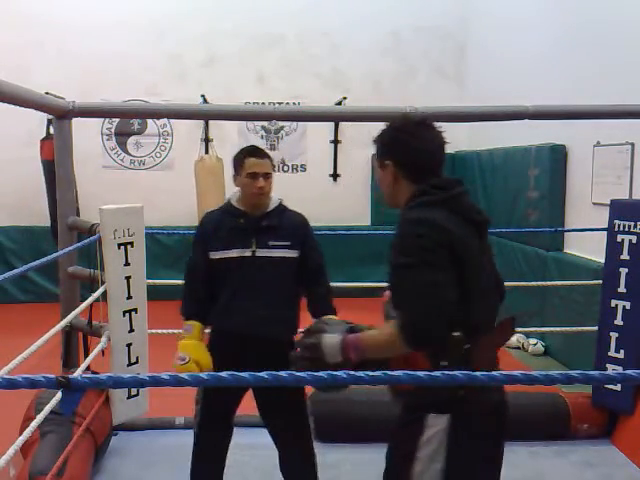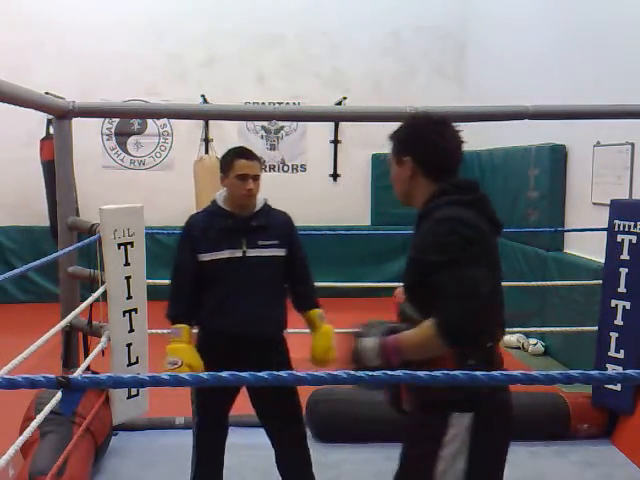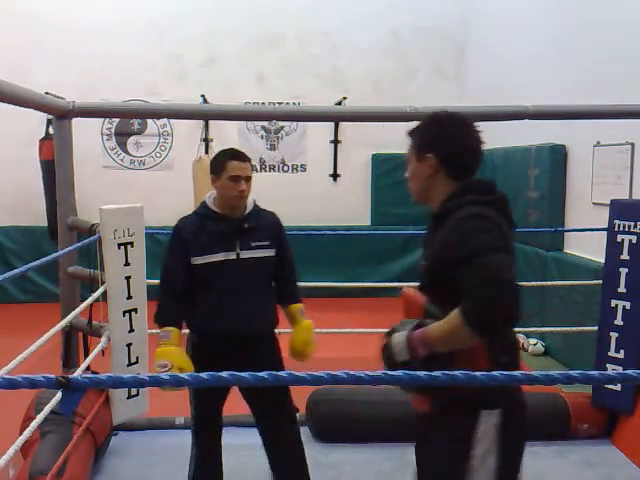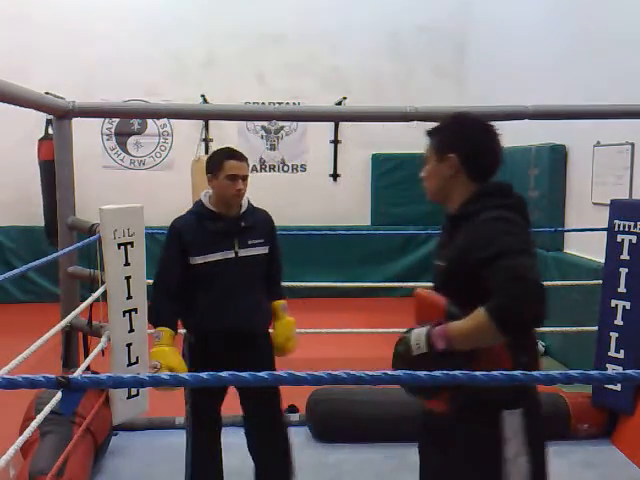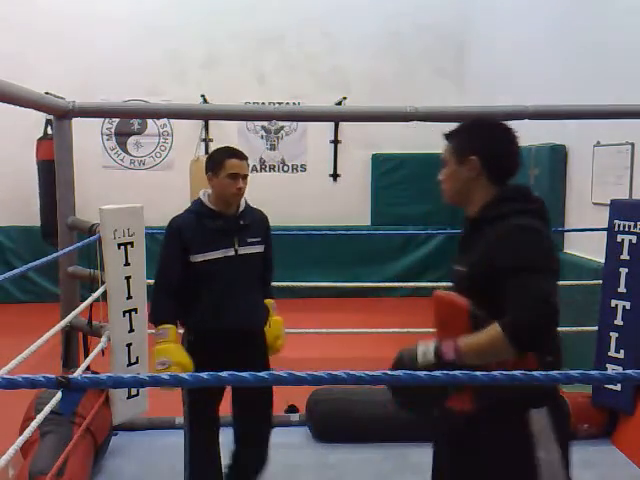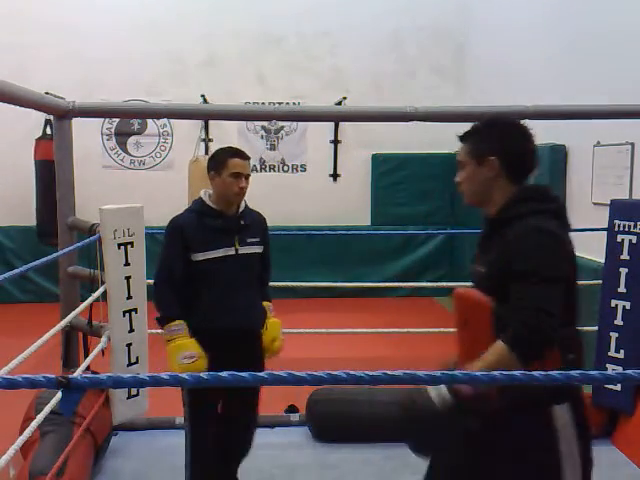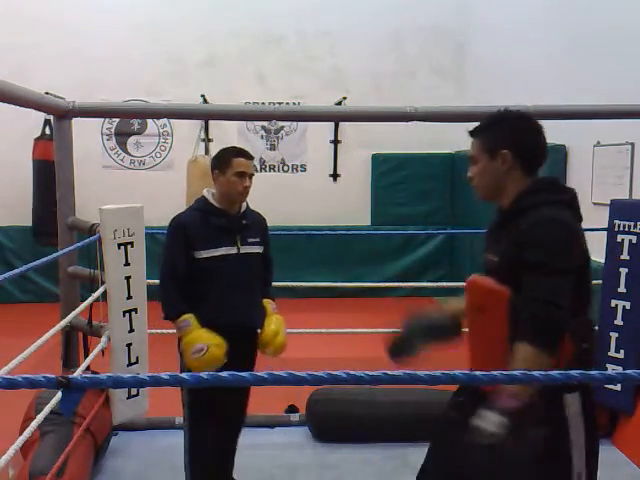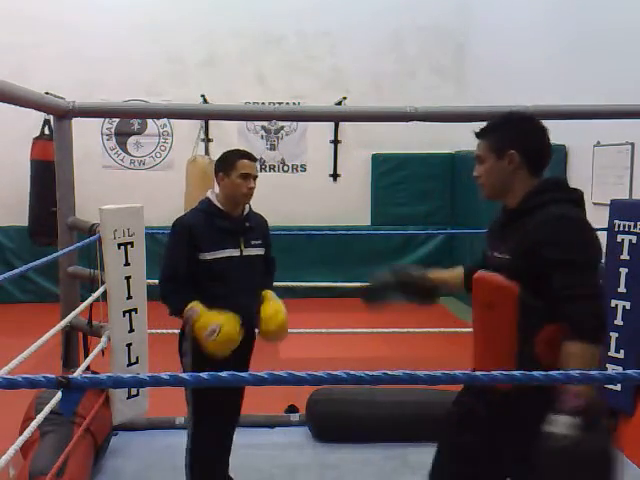
dt=0.1s
person 1, frame 1
left shoulder: (422, 228)
right shoulder: (462, 222)
left elbow: (424, 326)
right elbow: (491, 293)
left wrist: (342, 346)
left hip: (445, 411)
right hip: (477, 401)
person 1, frame 2
left shoulder: (447, 228)
right shoulder: (455, 219)
left elbow: (464, 321)
left wrist: (384, 348)
left hip: (458, 414)
right hip: (443, 405)
person 1, frame 3
left shoulder: (472, 226)
right shoulder: (458, 221)
left elbow: (491, 308)
left wrist: (412, 343)
left hip: (479, 413)
right hip: (454, 405)
person 1, frame 4
left shoulder: (496, 228)
right shoulder: (463, 225)
left elbow: (519, 308)
left wrist: (433, 338)
left hip: (495, 417)
right hip: (452, 410)
person 1, frame 5
left shoulder: (519, 235)
right shoulder: (480, 228)
left elbow: (530, 325)
left wrist: (440, 353)
left hip: (520, 418)
right hip: (469, 409)
person 1, frame 6
left shoulder: (536, 235)
right shoulder: (499, 227)
left elbow: (531, 336)
left wrist: (454, 388)
right wrist: (460, 380)
left hip: (541, 411)
right hip: (486, 399)
person 1, frame 7
left shoulder: (552, 227)
right shoulder: (509, 220)
left elbow: (545, 328)
left wrist: (503, 412)
right wrist: (442, 318)
left hip: (548, 399)
right hip: (495, 389)
person 1, frame 8
left shoulder: (560, 225)
right shoulder: (507, 220)
left elbow: (588, 323)
left wrist: (571, 413)
right wrist: (425, 278)
left hip: (548, 394)
right hip: (493, 384)
person 2, frame 1
left shoulder: (295, 224)
right shoulder: (213, 225)
left elbow: (316, 282)
right elbow: (196, 287)
right wrist: (191, 339)
left hip: (279, 347)
right hip: (225, 345)
left knee: (293, 431)
right knee: (210, 428)
person 2, frame 2
left shoulder: (280, 223)
right shoulder: (199, 226)
left elbow: (301, 280)
right elbow: (182, 288)
left wrist: (320, 327)
right wrist: (180, 341)
left hip: (268, 344)
right hip: (215, 344)
left knee: (287, 426)
right knee: (208, 427)
person 2, frame 3
left shoulder: (269, 223)
right shoulder: (189, 229)
left elbow: (285, 278)
right elbow: (172, 291)
left wrist: (301, 322)
right wrist: (169, 343)
left hip: (261, 343)
right hip: (208, 344)
left knee: (281, 422)
right knee: (206, 428)
person 2, frame 4
left shoulder: (262, 221)
right shoulder: (185, 228)
right elbow: (165, 290)
left wrist: (283, 318)
right wrist: (164, 344)
left hip: (255, 339)
right hip: (205, 343)
left knee: (269, 421)
right knee: (203, 424)
person 2, frame 5
left shoulder: (257, 221)
right shoulder: (183, 226)
right elbow: (165, 289)
left wrist: (273, 317)
right wrist: (167, 340)
left hip: (251, 338)
right hip: (203, 342)
left knee: (257, 420)
right knee: (201, 424)
person 2, frame 6
left shoulder: (256, 222)
right shoulder: (184, 225)
right elbow: (166, 288)
left wrist: (269, 318)
right wrist: (177, 339)
left hip: (248, 338)
right hip: (203, 342)
left knee: (243, 418)
right knee: (202, 422)
person 2, frame 7
left shoulder: (257, 223)
right shoulder: (187, 223)
right elbow: (170, 285)
left wrist: (271, 315)
right wrist: (190, 331)
left hip: (245, 336)
right hip: (205, 340)
left knee: (233, 416)
right knee: (202, 421)
person 2, frame 8
left shoulder: (258, 224)
right shoulder: (191, 224)
right elbow: (170, 284)
left wrist: (270, 301)
right wrist: (201, 318)
left hip: (242, 334)
right hip: (205, 338)
left knee: (228, 414)
right knee: (205, 419)
